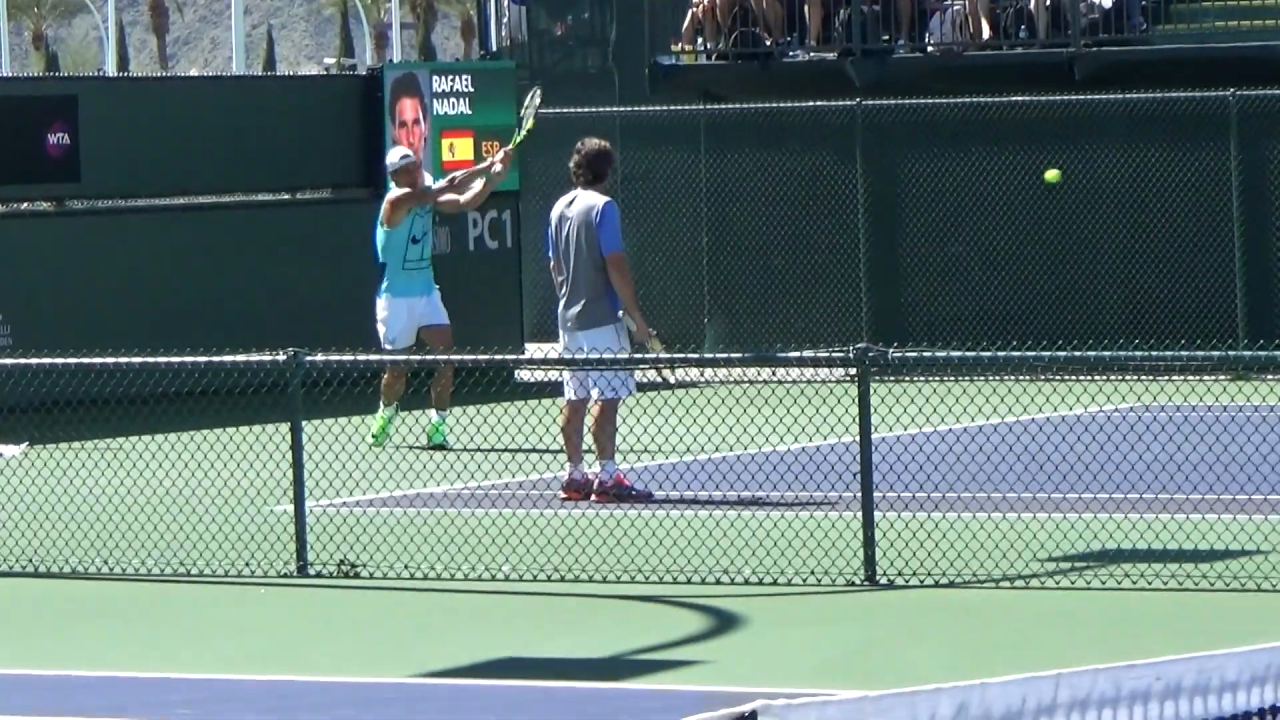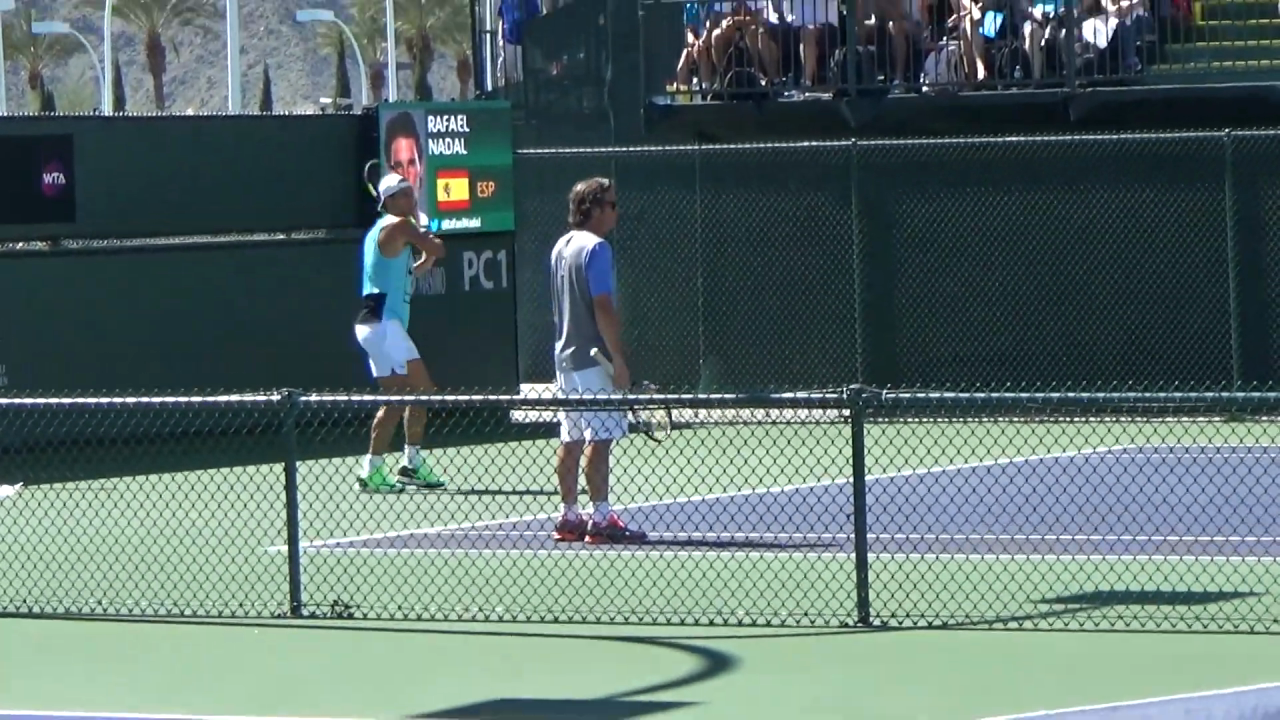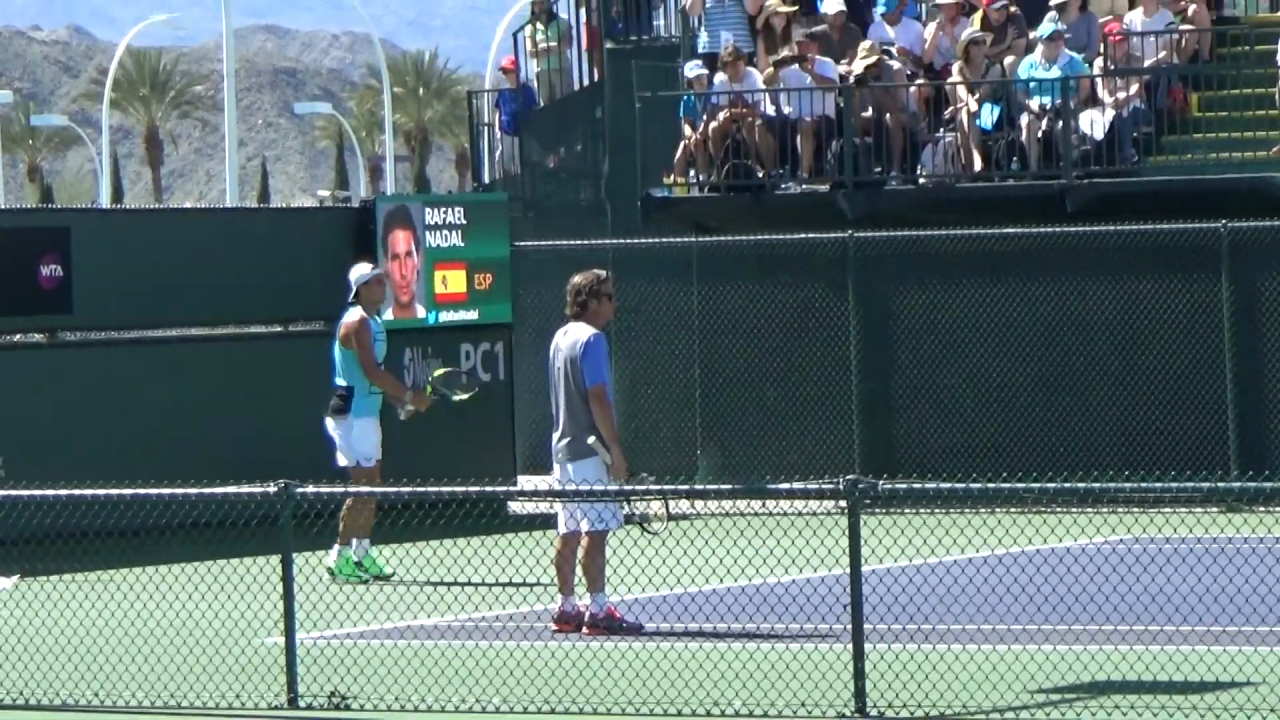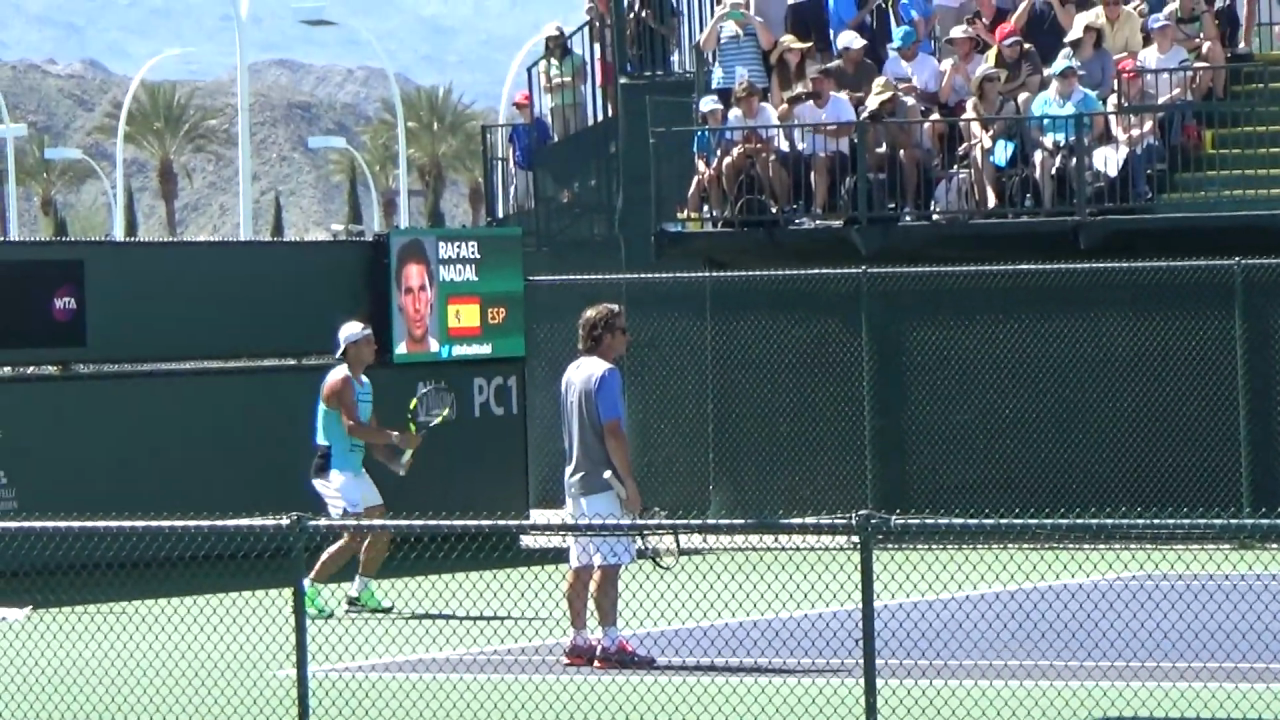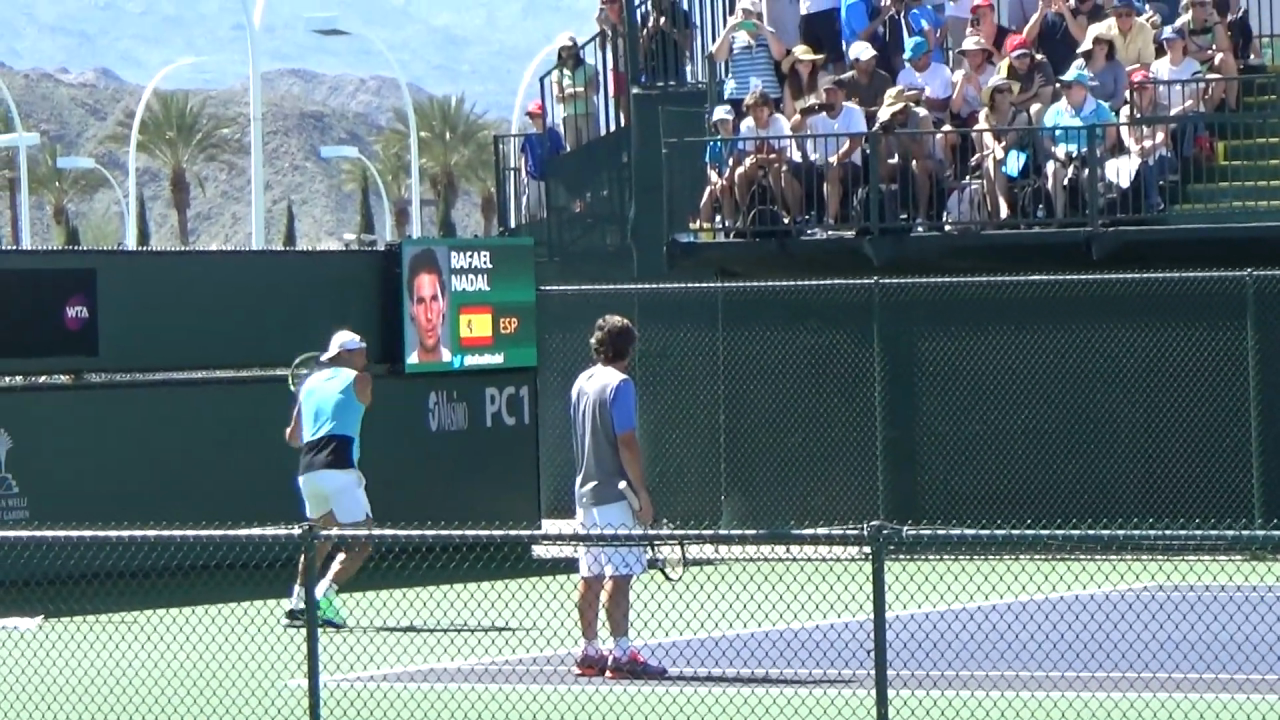
dt=0.5s
person 1, frame 1
left shoulder: (559, 208)
right shoulder: (603, 206)
right elbow: (616, 266)
right wrist: (636, 314)
left hip: (569, 318)
right hip: (601, 320)
left knee: (575, 399)
right knee: (607, 399)
left ankle: (575, 477)
right ankle: (607, 479)
person 1, frame 2
left shoulder: (561, 247)
right shoulder: (596, 247)
right elbow: (603, 308)
right wrist: (618, 359)
left hip: (566, 357)
right hip: (594, 360)
left knee: (570, 439)
right knee: (599, 439)
left ankle: (569, 518)
right ankle: (601, 520)
person 1, frame 3
left shoulder: (560, 337)
right shoulder: (592, 339)
right elbow: (597, 399)
right wrist: (615, 449)
left hip: (564, 447)
right hip: (590, 451)
left knee: (568, 531)
right knee: (595, 530)
left ankle: (567, 609)
right ankle: (598, 611)
person 1, frame 4
left shoulder: (572, 372)
right shoulder: (606, 373)
right elbow: (613, 434)
right wrist: (630, 483)
left hip: (577, 481)
right hip: (603, 485)
left knee: (580, 565)
right knee: (608, 565)
left ankle: (579, 642)
right ankle: (610, 645)
person 1, frame 5
left shoulder: (581, 382)
right shoulder: (620, 384)
right elbow: (626, 444)
right wrist: (642, 494)
left hip: (586, 492)
right hip: (614, 494)
left knee: (591, 575)
right knee: (619, 576)
left ankle: (590, 653)
right ankle: (621, 655)
person 2, frame 1
left shoulder: (427, 197)
right shoulder: (397, 199)
left elbow: (470, 201)
right elbow: (441, 190)
left wrist: (493, 176)
right wrist: (483, 170)
left hip: (426, 293)
right hip: (395, 296)
right knee: (398, 369)
left ankle: (438, 426)
right ankle: (386, 412)
person 2, frame 2
left shoulder: (392, 231)
right shoulder: (398, 226)
right elbow: (436, 249)
left wrist: (419, 266)
right wrist: (427, 255)
left hip: (391, 326)
right hip: (381, 325)
left knee: (423, 390)
right knee: (394, 398)
left ankle: (413, 463)
right ankle: (371, 471)
person 2, frame 3
left shoulder: (375, 323)
right shoulder: (356, 322)
left elbow: (381, 372)
right elbow: (370, 371)
left wrist: (405, 400)
right wrist: (409, 395)
left hip: (368, 415)
right hip: (350, 415)
left knee: (369, 487)
right knee: (362, 487)
left ankle: (360, 551)
right ankle: (341, 558)
person 2, frame 4
left shoulder: (363, 383)
right shoulder: (340, 381)
left elbow: (372, 430)
right elbow: (353, 428)
left wrist: (393, 460)
right wrist: (397, 438)
left hip: (354, 469)
right hip: (334, 470)
left knee: (380, 529)
right knee: (355, 535)
left ankle: (361, 592)
right ankle: (308, 590)
person 2, frame 5
left shoulder: (309, 383)
right shoulder: (358, 379)
left elbow: (293, 434)
left hip: (309, 471)
right hip: (338, 468)
left knee: (320, 538)
right knee: (360, 541)
left ankle: (298, 605)
right ankle: (322, 594)
